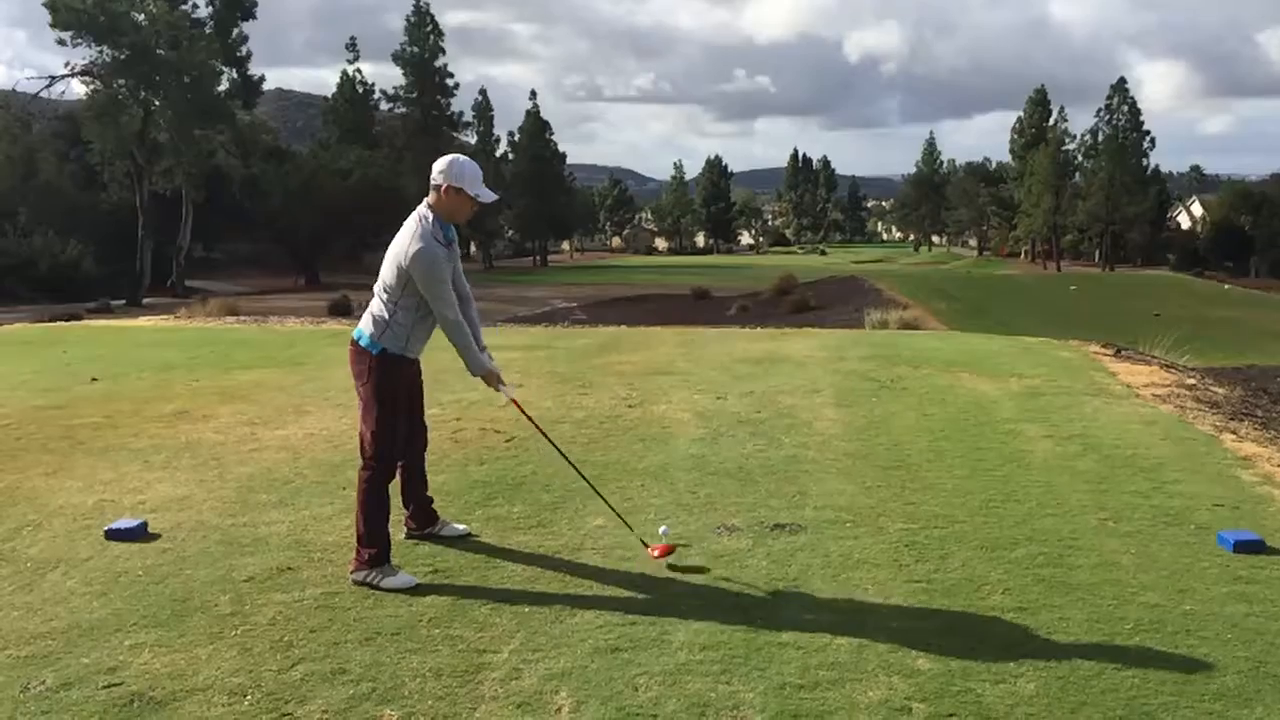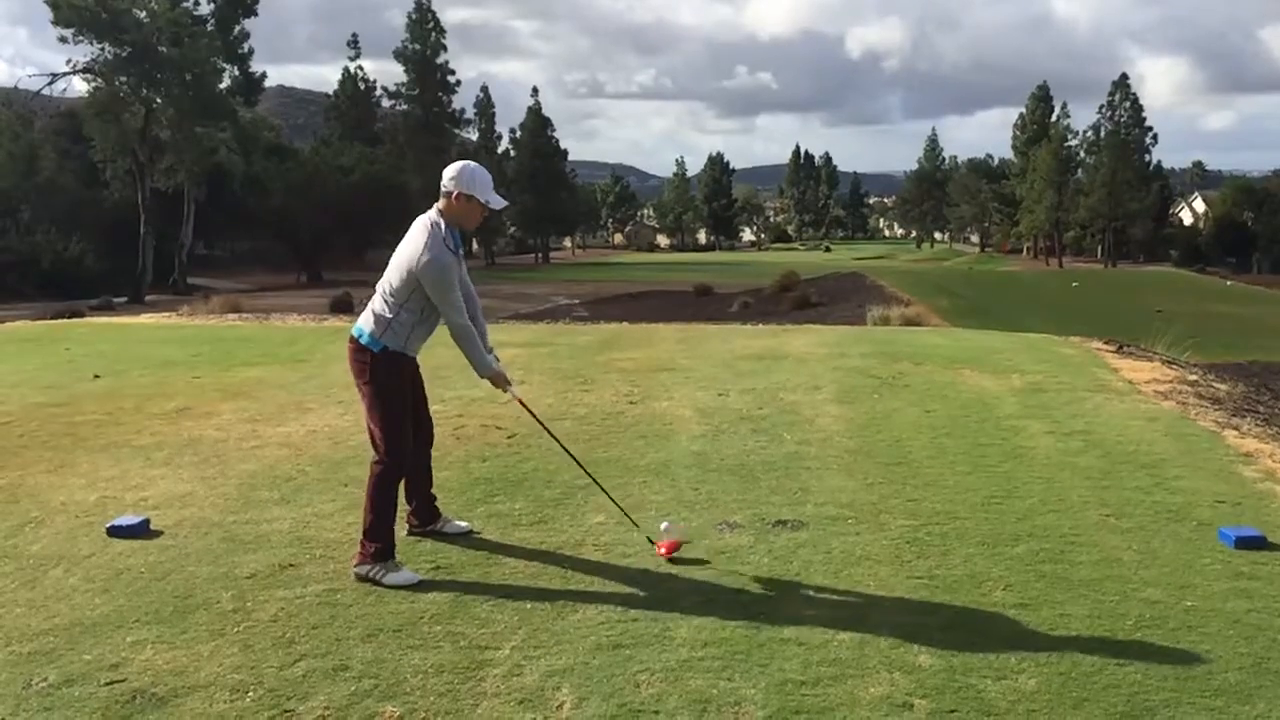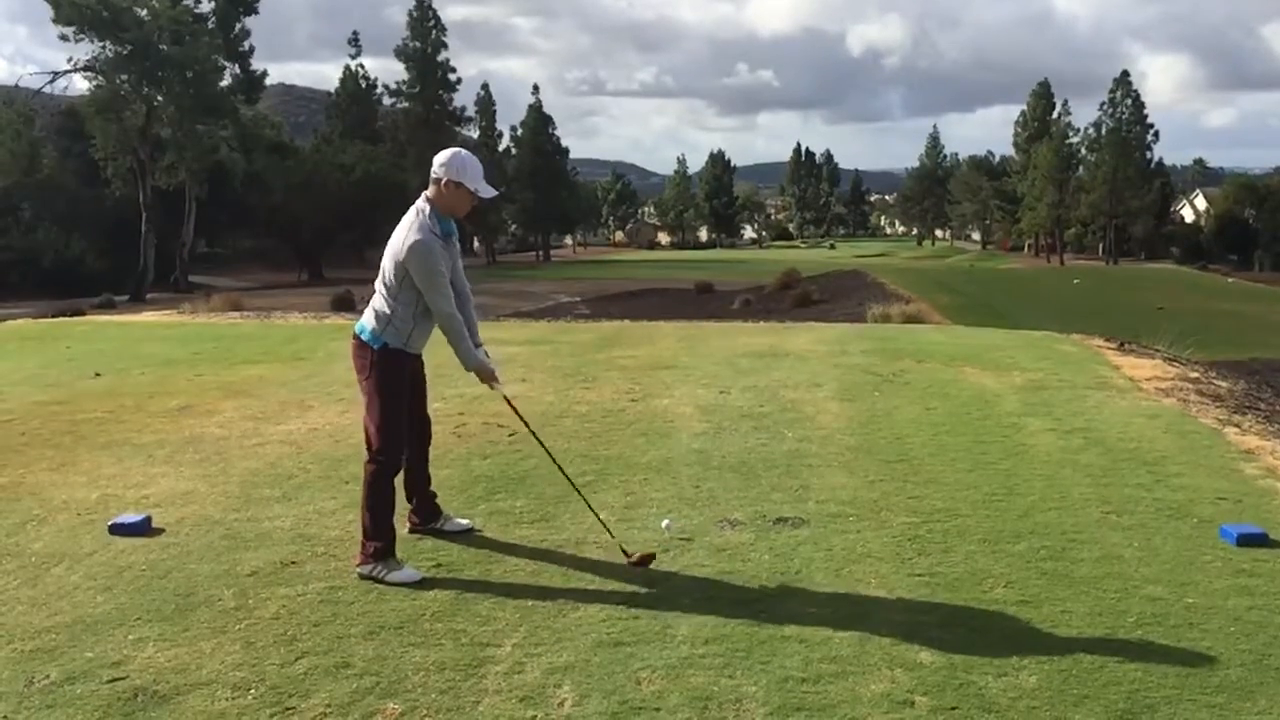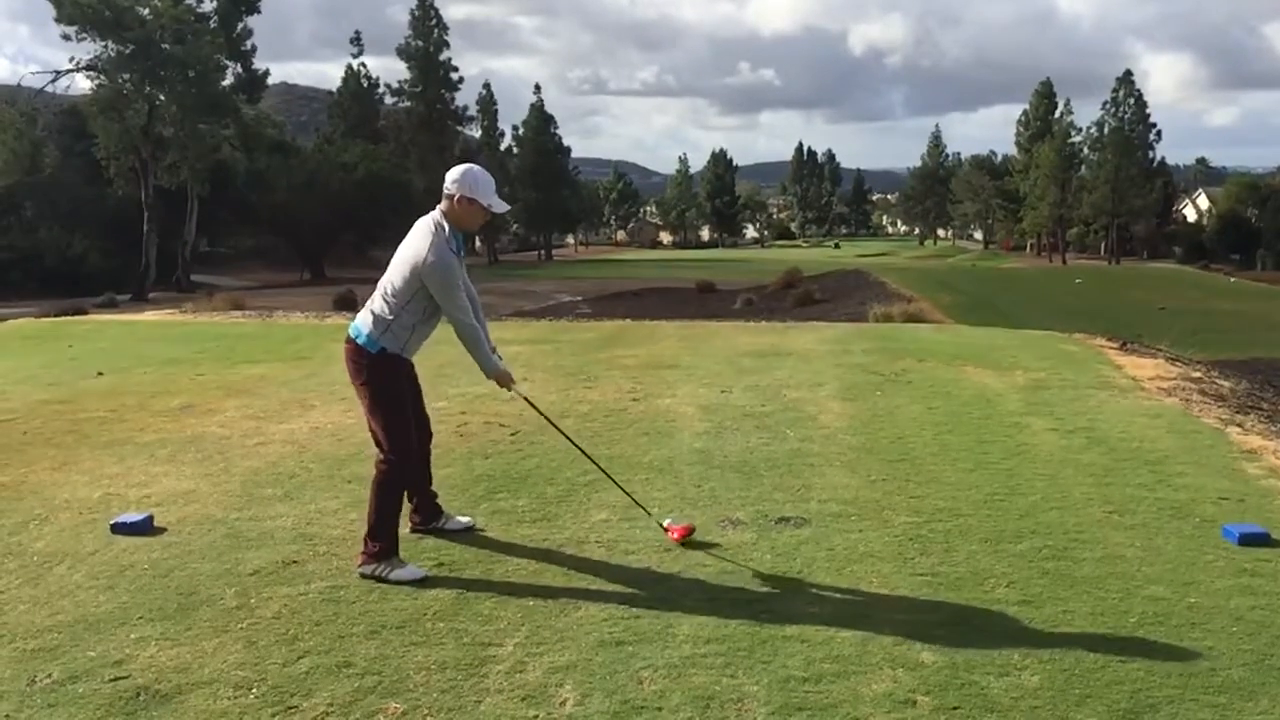
dt=0.5s
person 1, frame 1
left shoulder: (440, 230)
right shoulder: (423, 247)
left elbow: (462, 296)
right elbow: (448, 316)
left wrist: (482, 352)
right wrist: (479, 367)
left hip: (401, 354)
right hip: (379, 355)
left knee: (413, 440)
right knee: (381, 456)
left ankle: (421, 520)
right ankle: (369, 561)
person 1, frame 2
left shoulder: (443, 230)
right shoulder: (432, 253)
left elbow: (467, 297)
right elbow: (456, 321)
left wrist: (490, 355)
right wrist: (487, 370)
left hip: (396, 351)
right hip: (377, 353)
left knee: (420, 435)
right knee: (394, 452)
left ankle: (423, 516)
right ankle: (373, 556)
person 1, frame 3
left shoulder: (442, 225)
right shoulder: (420, 239)
left elbow: (461, 291)
right elbow: (444, 311)
left wrist: (478, 348)
right wrist: (474, 363)
left hip: (404, 348)
right hip: (382, 349)
left knee: (417, 435)
right knee: (387, 449)
left ankle: (424, 514)
right ankle: (375, 555)
person 1, frame 4
left shoulder: (439, 229)
right shoulder: (437, 254)
left elbow: (468, 297)
right elbow: (462, 321)
left wrist: (492, 353)
right wrist: (492, 369)
left hip: (390, 349)
right hip: (374, 353)
left knee: (418, 435)
right knee: (397, 451)
left ankle: (425, 513)
right ankle: (377, 554)
